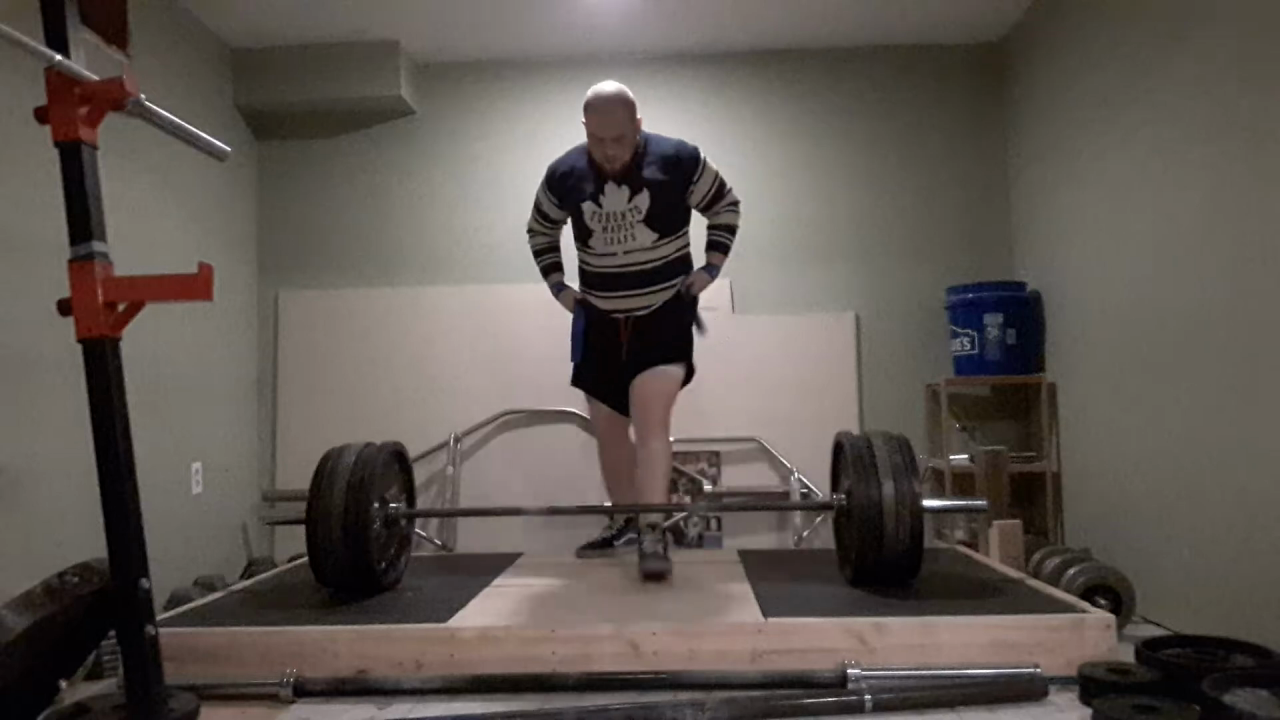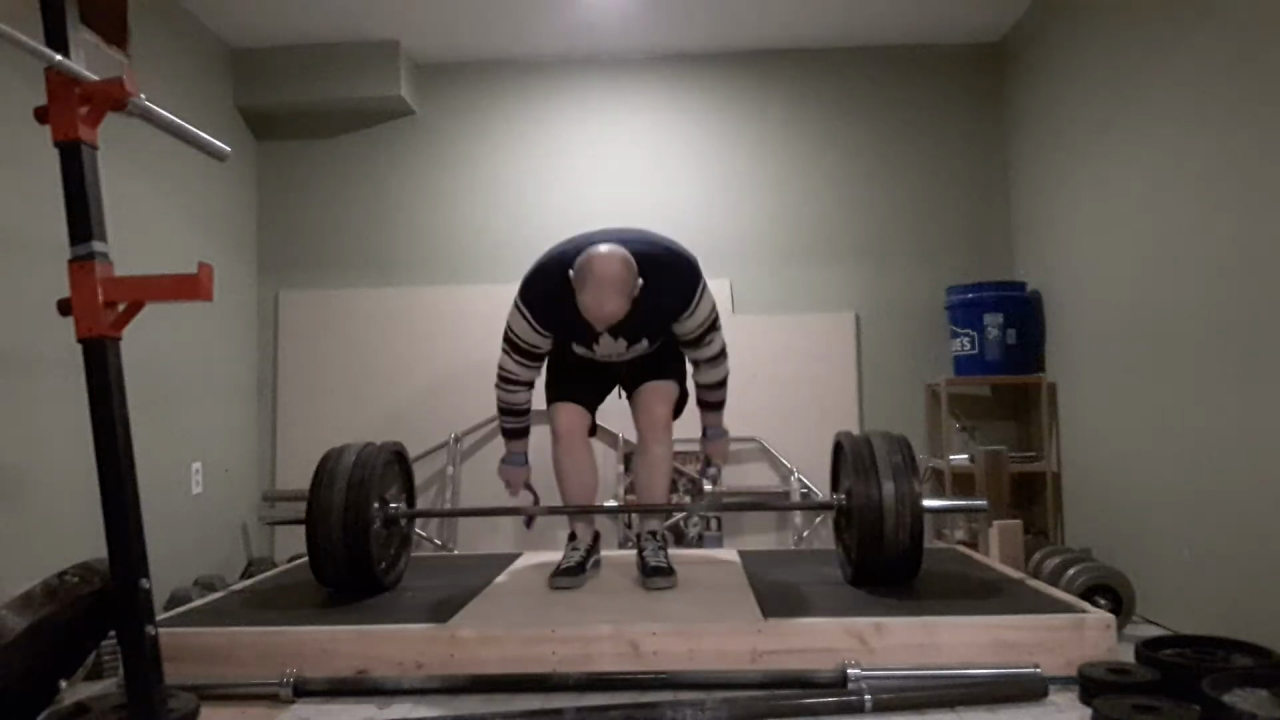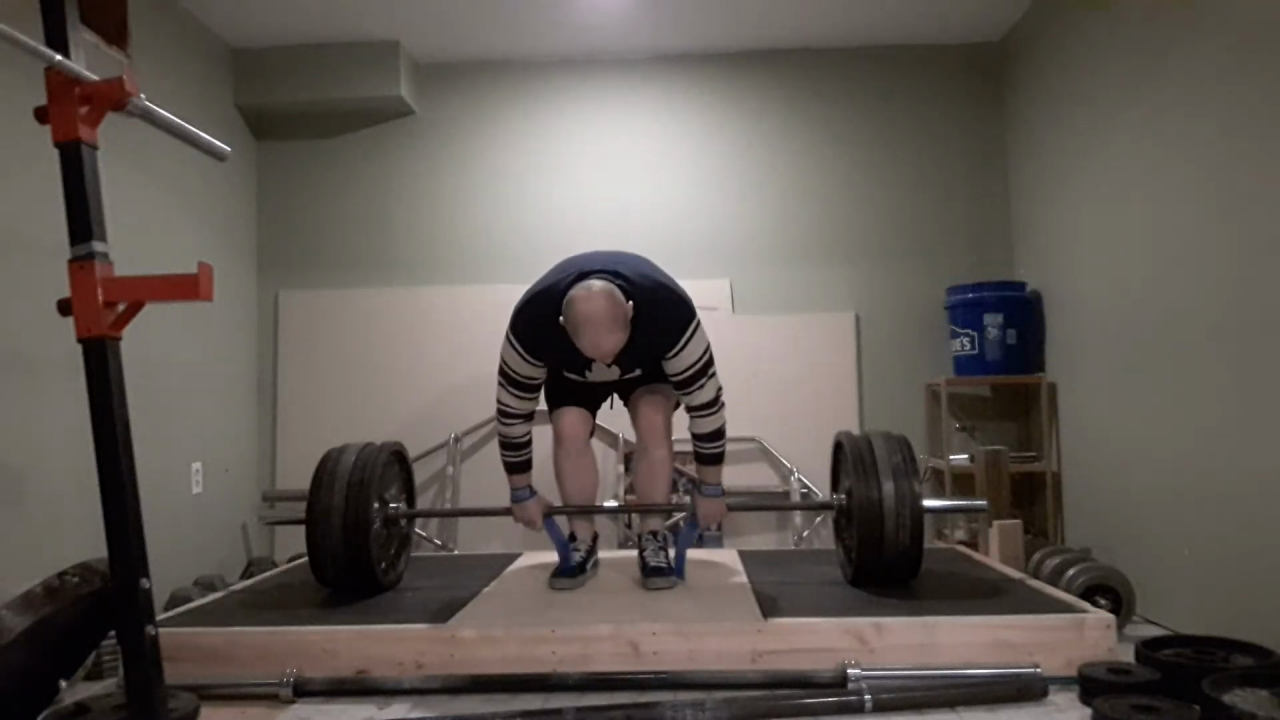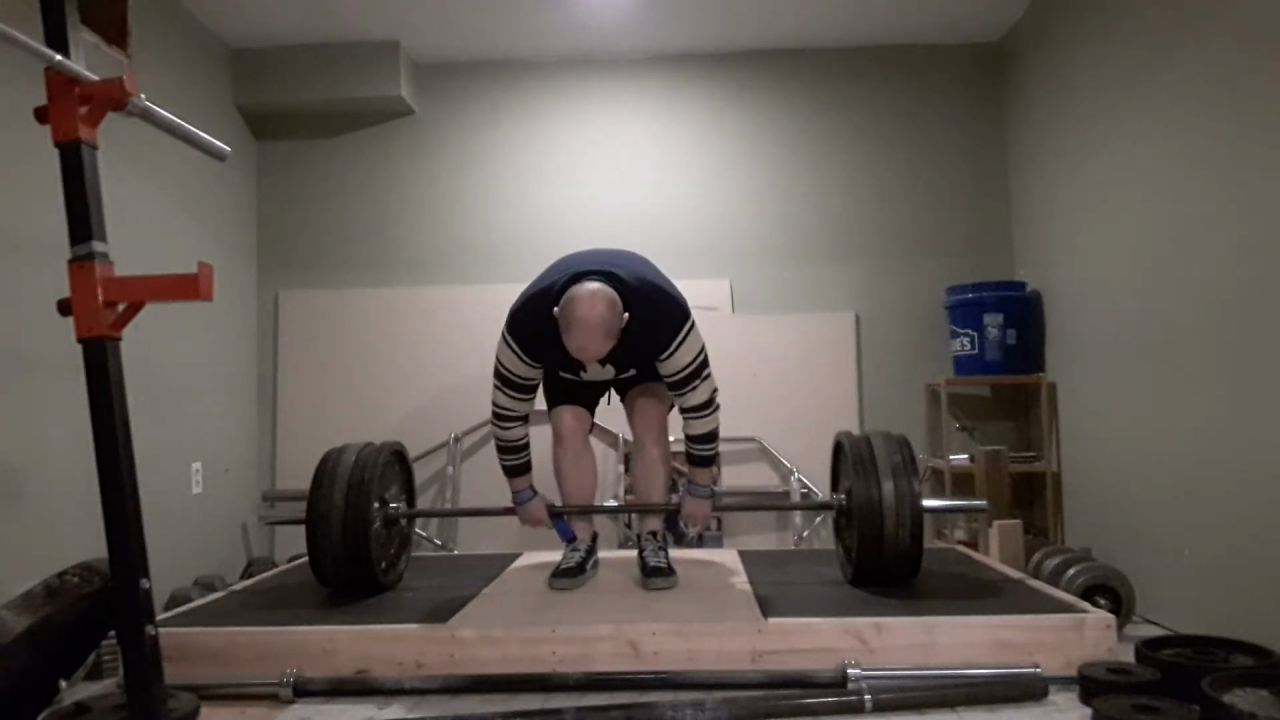
dt=1s
person 1, frame 1
left shoulder: (679, 160)
right shoulder: (564, 174)
left elbow: (726, 207)
right elbow: (540, 231)
left wrist: (712, 265)
right wrist: (557, 284)
left hip: (664, 314)
right hip: (601, 321)
left knee: (650, 417)
right knee: (608, 429)
left ankle: (652, 532)
right ankle: (625, 521)
person 1, frame 2
left shoulder: (676, 275)
right shoulder: (543, 287)
left elbow: (709, 353)
right elbow: (514, 373)
left wrist: (714, 429)
right wrist: (516, 454)
left hip: (654, 351)
right hip: (577, 356)
left knee: (656, 418)
right knee: (566, 426)
left ankle: (651, 540)
right ankle: (583, 540)
person 1, frame 3
left shoulder: (669, 310)
right shoulder: (533, 319)
left elbow: (705, 401)
right elbow: (513, 409)
left wrist: (710, 489)
right wrist: (521, 492)
left hip: (648, 362)
left knee: (654, 422)
right knee: (570, 430)
left ankle: (653, 539)
right ankle: (582, 541)
person 1, frame 4
left shoulder: (664, 312)
right shoulder: (528, 320)
left elbow: (700, 404)
right elbow: (509, 412)
left wrist: (700, 490)
right wrist: (523, 493)
left hip: (643, 356)
left knee: (650, 423)
right knee: (567, 428)
left ankle: (652, 540)
right ankle: (582, 541)
